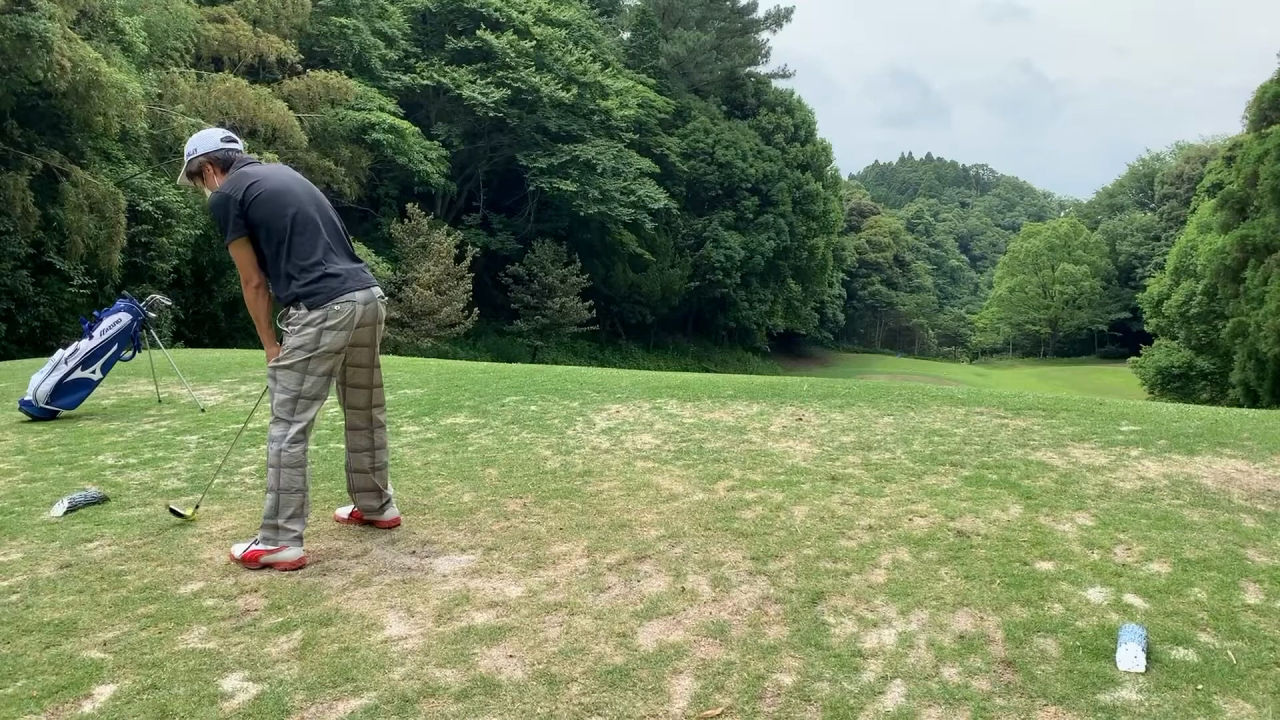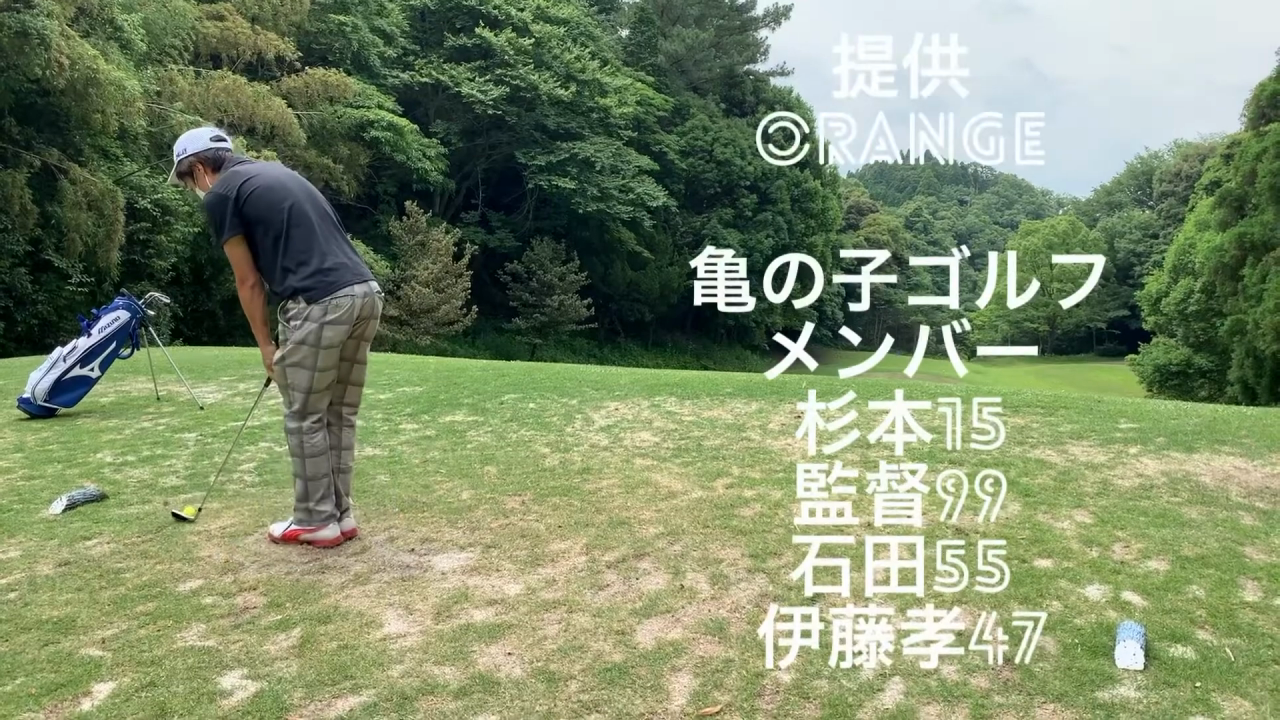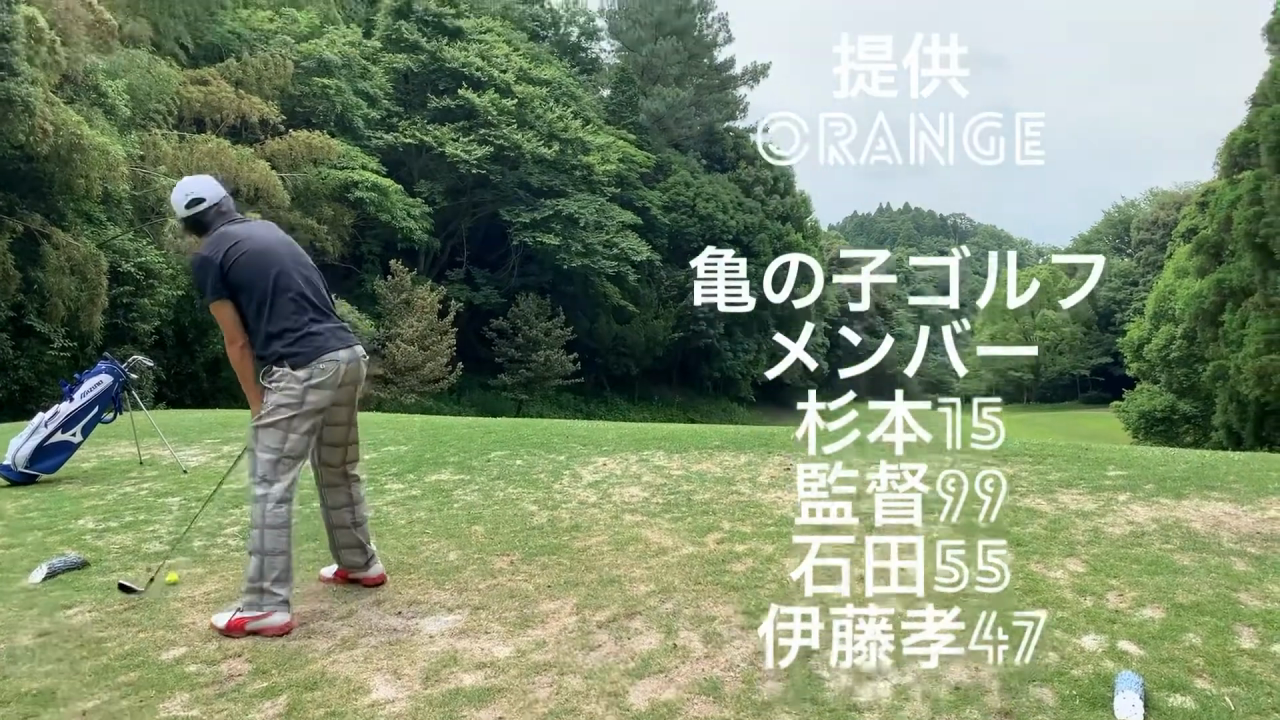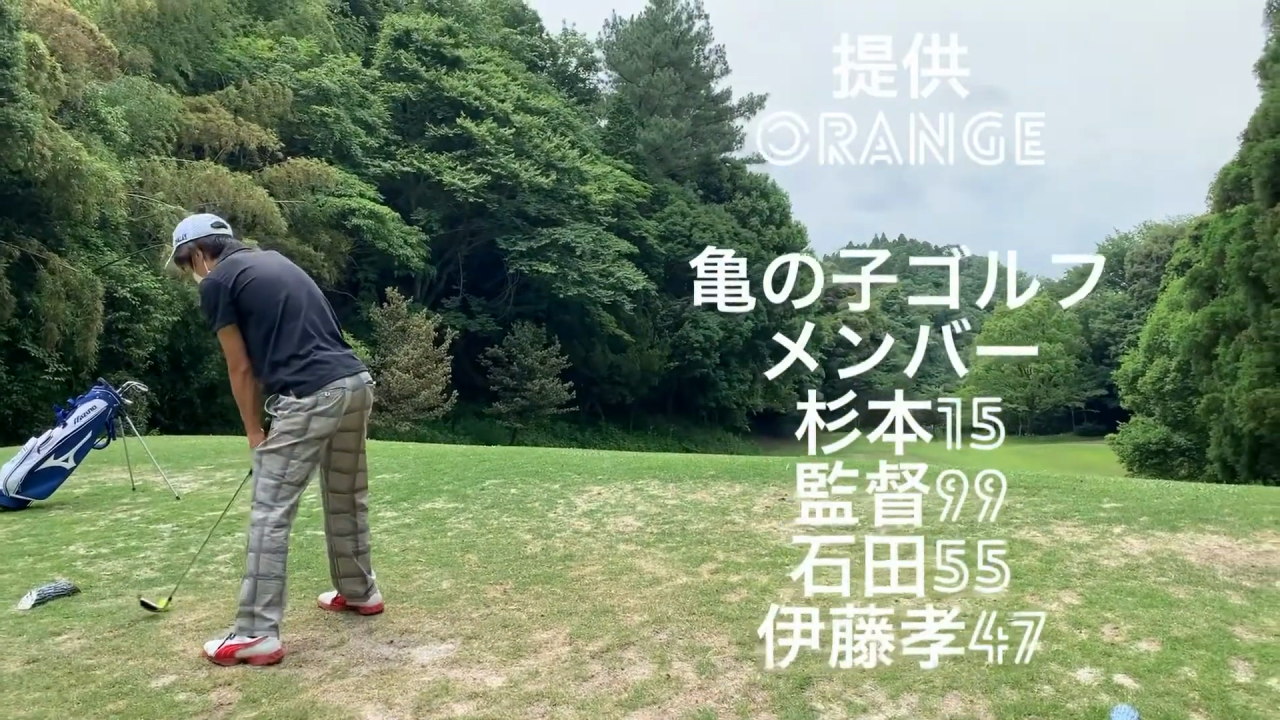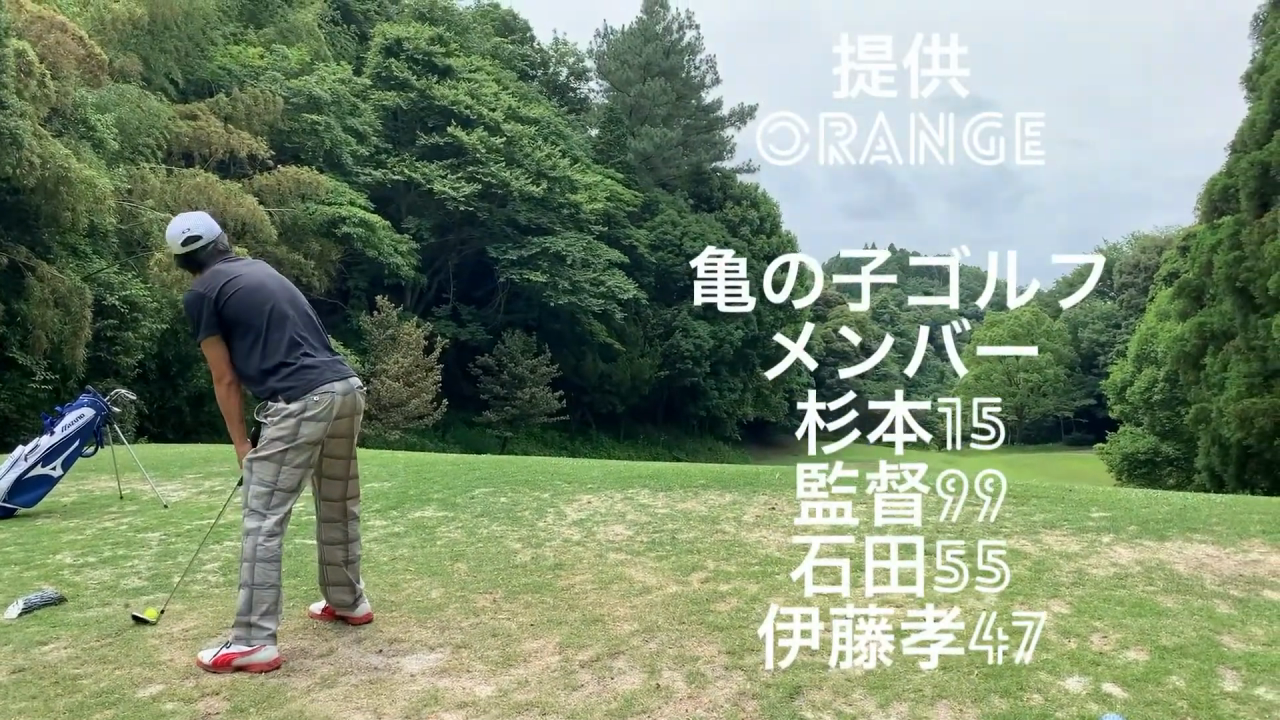
dt=1s
person 1, frame 1
left shoulder: (226, 196)
right shoulder: (284, 174)
left elbow: (254, 282)
left wrist: (270, 345)
right wrist: (277, 342)
left hip: (321, 311)
right hip: (368, 296)
left knee: (289, 427)
right knee: (365, 413)
left ankle: (281, 540)
right ankle: (376, 505)
person 1, frame 2
left shoulder: (220, 195)
right shoulder: (275, 172)
left elbow: (249, 281)
left wrist: (265, 345)
right wrist: (276, 341)
left hip: (319, 304)
right hip: (365, 292)
left knee: (305, 418)
right knee: (340, 414)
left ankle: (317, 521)
right ankle: (338, 513)
person 1, frame 3
left shoulder: (207, 257)
right shoulder: (267, 230)
left elbow: (238, 342)
left wrist: (256, 403)
right wrist: (266, 397)
left hip: (304, 370)
right hip: (349, 355)
left knee: (271, 487)
right knee: (339, 471)
left ankle: (266, 606)
right ankle: (360, 563)
person 1, frame 4
left shoulder: (217, 283)
right shoulder: (273, 259)
left elbow: (241, 368)
left wrist: (254, 431)
right wrist: (263, 429)
left hip: (310, 397)
right hip: (355, 382)
left knee: (271, 515)
right knee: (347, 499)
left ankle: (257, 633)
right ankle: (359, 591)
person 1, frame 5
left shoulder: (200, 295)
right shoulder: (261, 270)
left elbow: (226, 379)
left wrist: (240, 443)
left hip: (300, 403)
right hip: (347, 387)
left knee: (262, 523)
right knee: (339, 508)
left ankle: (254, 642)
right ankle: (348, 601)
